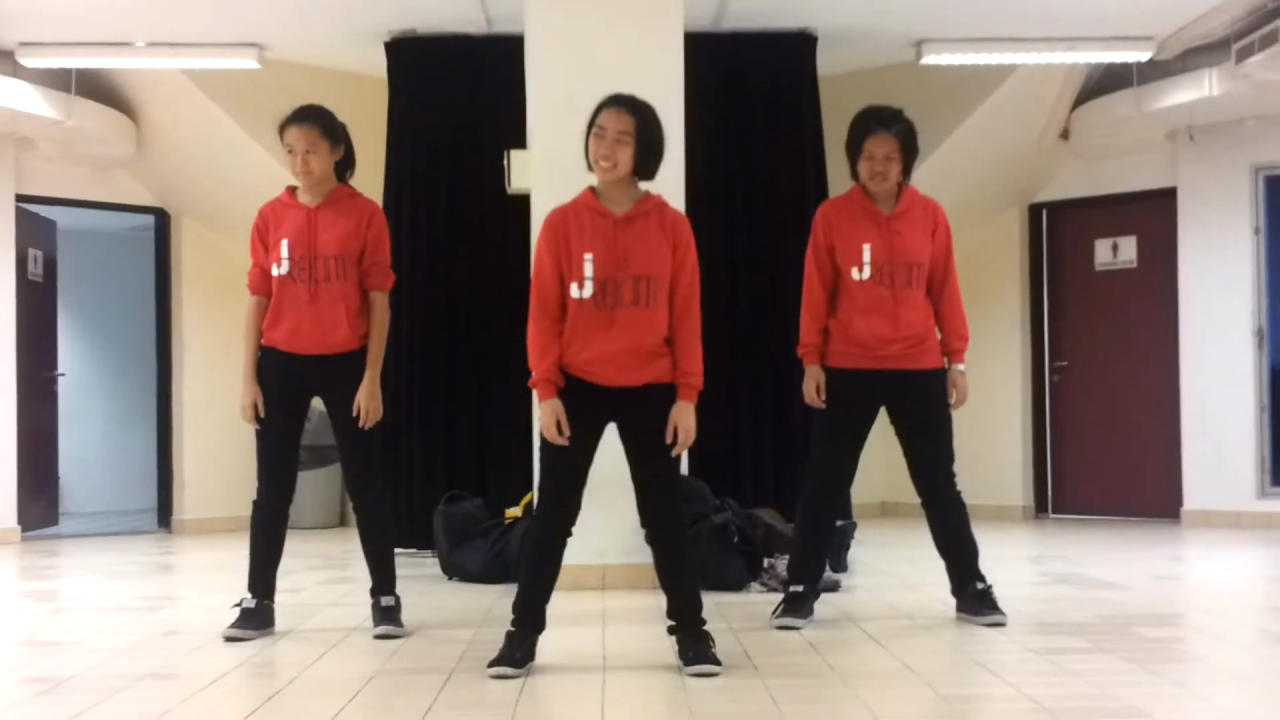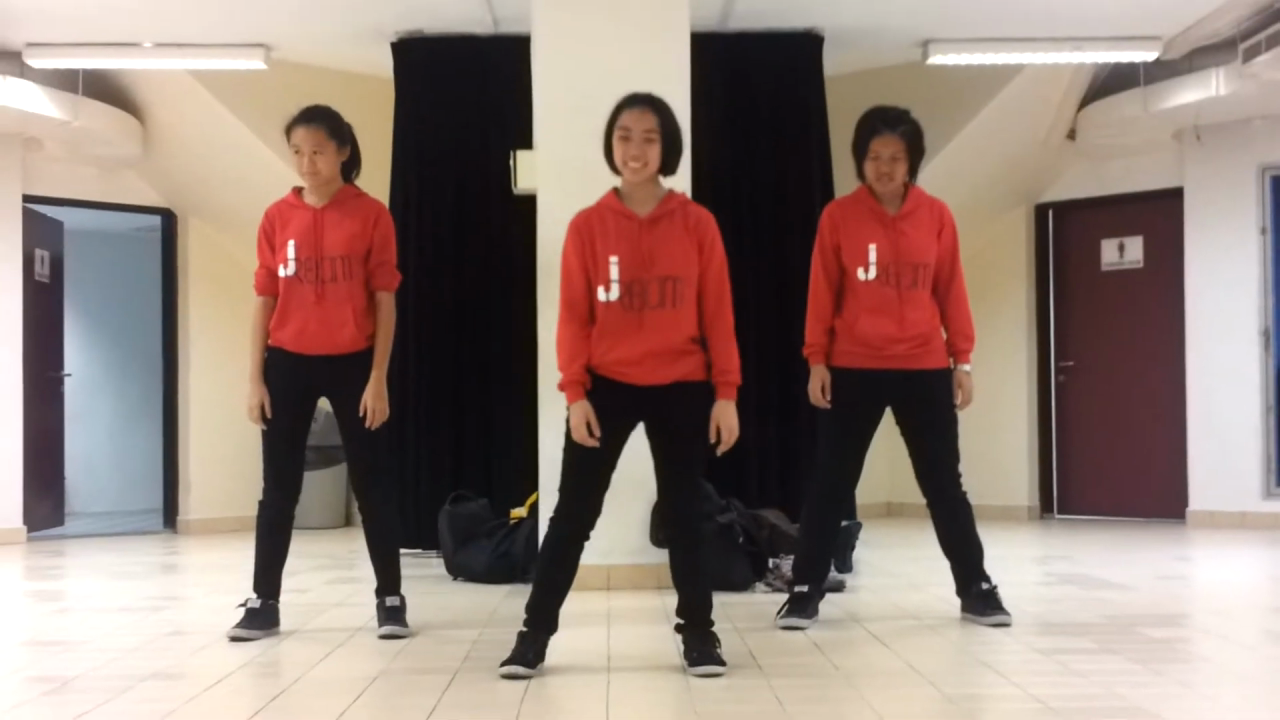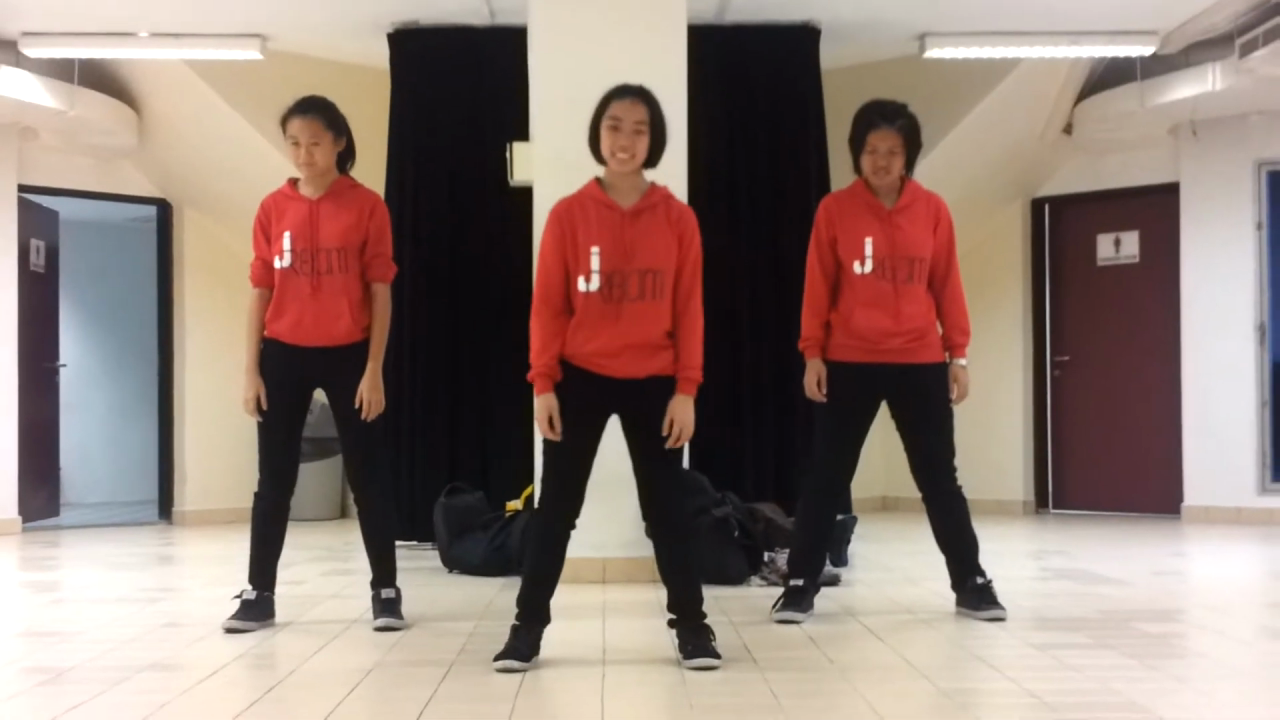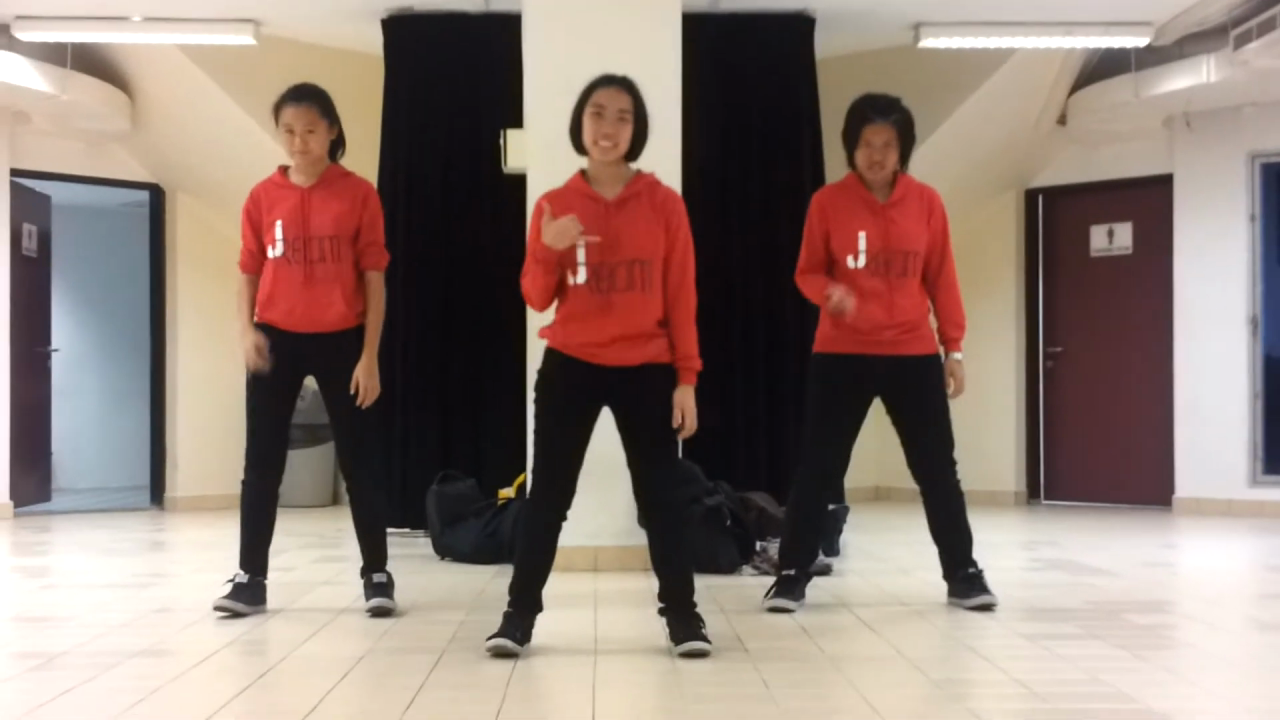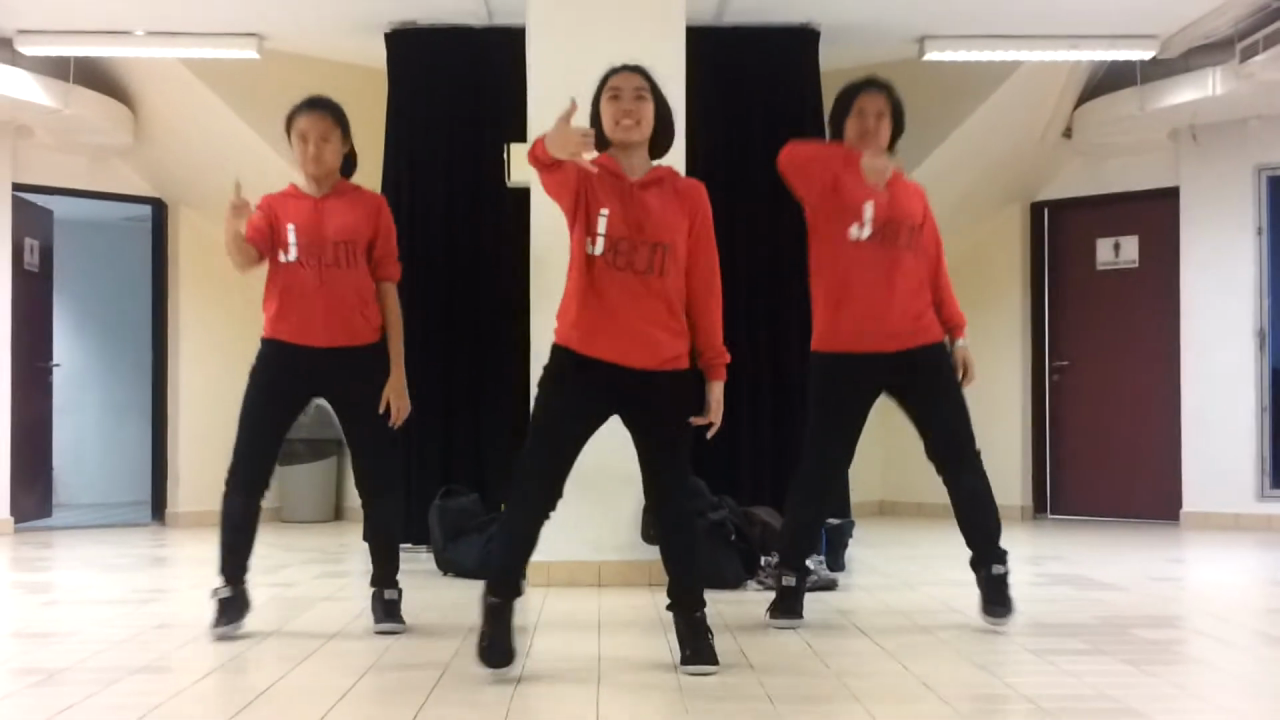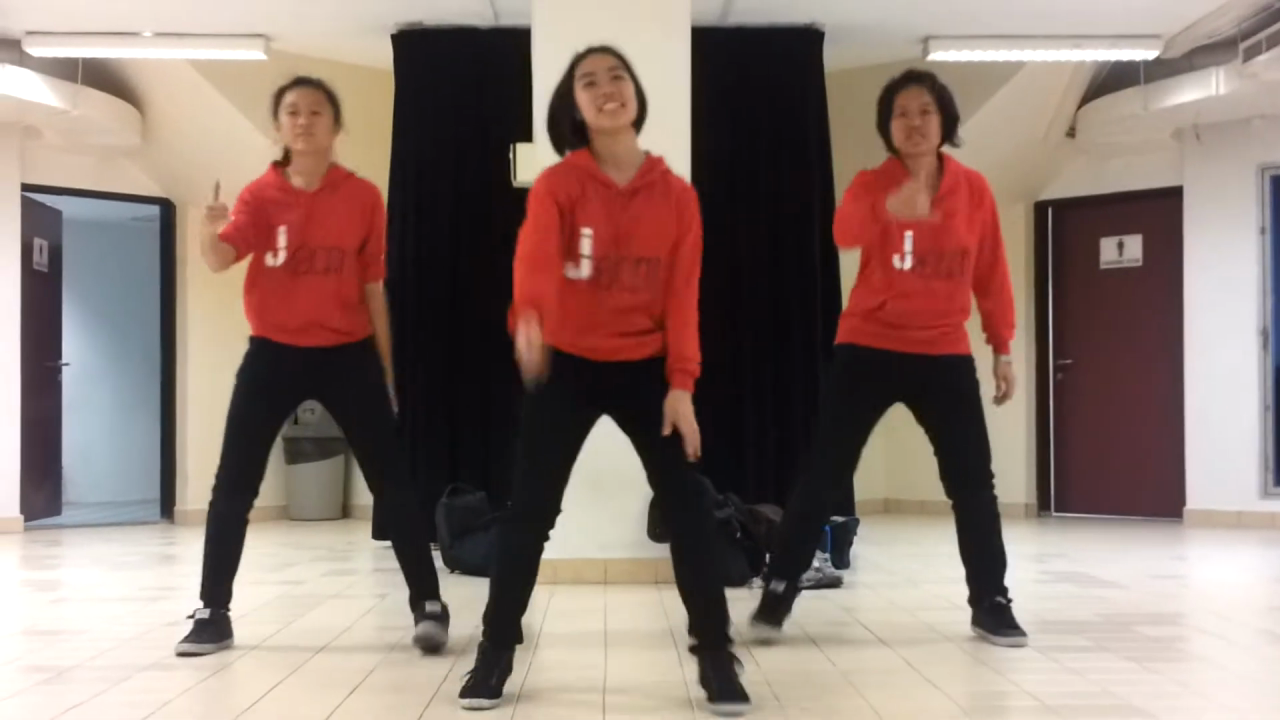
dt=0.4s
person 1, frame 1
left shoulder: (671, 226)
right shoulder: (562, 223)
left elbow: (686, 316)
right elbow: (545, 314)
left wrist: (687, 394)
right wrist: (546, 390)
left hip: (652, 390)
right hip: (578, 388)
left knee: (664, 514)
right knee: (552, 513)
left ankle: (690, 631)
right ankle: (522, 634)
person 1, frame 2
left shoulder: (696, 224)
right shoulder: (587, 224)
left elbow: (717, 313)
right elbow: (573, 315)
left wrist: (726, 392)
right wrist: (575, 391)
left hip: (681, 389)
right hip: (606, 387)
left knee: (683, 513)
right knee: (574, 511)
left ankle: (698, 631)
right ankle: (535, 633)
person 1, frame 3
left shoulder: (677, 217)
right shoulder: (568, 214)
left elbow: (688, 309)
right elbow: (547, 305)
left wrist: (686, 388)
right wrist: (542, 383)
left hip: (653, 382)
right hip: (579, 379)
left knee: (666, 506)
right knee: (557, 504)
left ankle: (691, 623)
right ankle: (527, 626)
person 1, frame 4
left shoulder: (665, 205)
right shoulder: (554, 206)
left elbow: (681, 297)
right elbow: (538, 297)
left wrist: (687, 377)
right wrist: (548, 252)
left hip: (647, 371)
right hip: (570, 367)
left knee: (660, 495)
right knee: (549, 492)
left ankle: (682, 611)
right ankle: (520, 611)
person 1, frame 5
left shoulder: (688, 195)
right shoulder: (582, 175)
left elbow: (704, 285)
right elbow: (552, 175)
left wrist: (716, 370)
right wrist: (551, 148)
left hip: (664, 374)
right hip: (580, 363)
left knee: (672, 503)
right knee: (533, 489)
left ankle: (692, 621)
right ankle: (499, 607)
person 1, frame 6
left shoulder: (676, 192)
right shoulder: (557, 185)
left elbow: (683, 295)
right elbow: (534, 261)
left wrist: (681, 384)
right wrist: (527, 318)
left hip: (650, 371)
right hip: (567, 365)
left knee: (687, 511)
right knee: (529, 509)
left ankle: (715, 654)
right ankle: (495, 653)
person 2, frame 1
left shoulder: (364, 215)
right shoulder: (270, 217)
left elbow: (378, 301)
right elbow: (258, 301)
left wrist: (372, 377)
right wrist: (248, 378)
left hip: (345, 362)
right hip: (281, 363)
left knee: (363, 482)
right knee: (272, 486)
left ankle: (385, 598)
right ankle: (258, 602)
person 2, frame 2
left shoulder: (371, 215)
right shoulder: (277, 217)
left elbow: (385, 301)
right elbow: (265, 301)
left wrist: (379, 378)
right wrist: (255, 378)
left hip: (352, 364)
right hip: (289, 364)
left knee: (369, 483)
right knee: (278, 487)
left ankle: (390, 599)
right ankle: (264, 603)
person 2, frame 3
left shoulder: (367, 206)
right shoulder: (272, 209)
left elbow: (381, 293)
right elbow: (261, 293)
left wrist: (374, 369)
right wrist: (251, 370)
left hip: (348, 355)
right hip: (284, 355)
left knee: (365, 476)
right knee: (273, 479)
left ankle: (385, 591)
right ankle: (258, 594)
person 2, frame 4
left shoulder: (359, 195)
right shoulder: (262, 197)
left elbow: (374, 280)
right elbow: (247, 275)
left wrist: (370, 356)
right wrist: (247, 330)
left hip: (341, 343)
right hip: (276, 341)
left knee: (357, 461)
right knee: (262, 463)
left ankle: (377, 575)
right ankle: (251, 578)
person 2, frame 5
left shoulder: (369, 207)
right shoulder: (274, 208)
left elbow: (389, 292)
right elbow: (243, 260)
left wrist: (398, 372)
right wrist: (233, 227)
left hip: (358, 356)
right hip: (284, 354)
left knee: (377, 482)
right knee: (245, 476)
left ankle: (386, 592)
right ankle: (232, 589)
person 2, frame 6
left shoulder: (363, 197)
right shoulder: (261, 193)
left elbow: (373, 289)
right elbow: (218, 259)
left wrist: (384, 371)
right wrist: (212, 228)
left hip: (348, 355)
right hip: (273, 354)
left knee: (391, 481)
right knee: (233, 486)
left ankle: (428, 605)
right ankle: (213, 613)
person 3, frame 1
left shoulder: (930, 215)
right shoulder: (832, 216)
left elbow: (944, 289)
right elbow: (816, 291)
left wrist: (956, 358)
right wrist: (811, 359)
left hip: (920, 368)
right hip: (847, 369)
left knee: (938, 483)
right knee: (826, 482)
left ankle: (971, 588)
right ankle: (800, 590)
person 3, frame 2
left shoulder: (936, 215)
right shoulder: (838, 216)
left elbow: (950, 289)
right elbow: (823, 292)
left wrist: (962, 358)
right wrist: (816, 359)
left hip: (925, 369)
right hip: (853, 369)
left knee: (943, 483)
right knee: (830, 482)
left ankle: (976, 589)
right ankle: (805, 591)
person 3, frame 3
left shoulder: (933, 210)
right shoulder: (835, 209)
left elbow: (947, 285)
right elbow: (819, 286)
left wrist: (958, 353)
right wrist: (812, 353)
left hip: (921, 363)
right hip: (849, 363)
left knee: (939, 478)
right knee: (826, 476)
left ankle: (971, 583)
right ankle: (800, 584)
person 3, frame 4
left shoulder: (926, 202)
right shoulder: (828, 202)
left elbow: (941, 277)
right elbow: (807, 271)
left wrist: (953, 346)
right wrist: (831, 293)
left hip: (915, 355)
right hip: (841, 355)
left knee: (937, 466)
right knee: (817, 466)
left ankle: (962, 572)
right ankle: (791, 573)
person 3, frame 5
left shoulder: (911, 191)
right shoulder: (824, 183)
left elbow: (934, 268)
right elbow: (790, 159)
left wrist: (957, 333)
right wrist: (857, 161)
left hip: (919, 345)
right hip: (842, 349)
left knee: (960, 458)
right knee: (821, 468)
left ankle: (991, 569)
right ankle: (791, 581)
person 3, frame 6
left shoulder: (973, 189)
right shoulder: (871, 185)
left elbow: (991, 275)
right elbow: (847, 233)
left wrist: (1002, 348)
right wrist: (892, 209)
left hip: (944, 356)
right hip: (867, 350)
left knee: (972, 479)
right knee: (825, 470)
left ankle: (990, 602)
right ankle: (779, 588)
